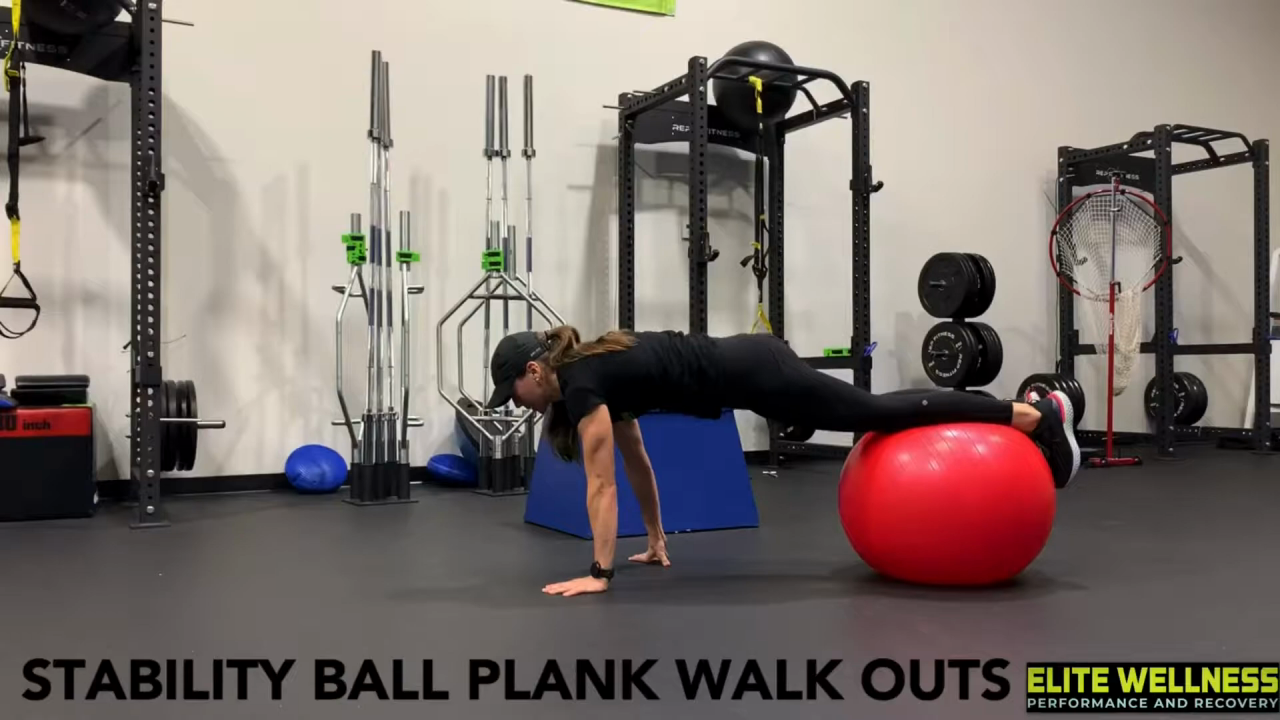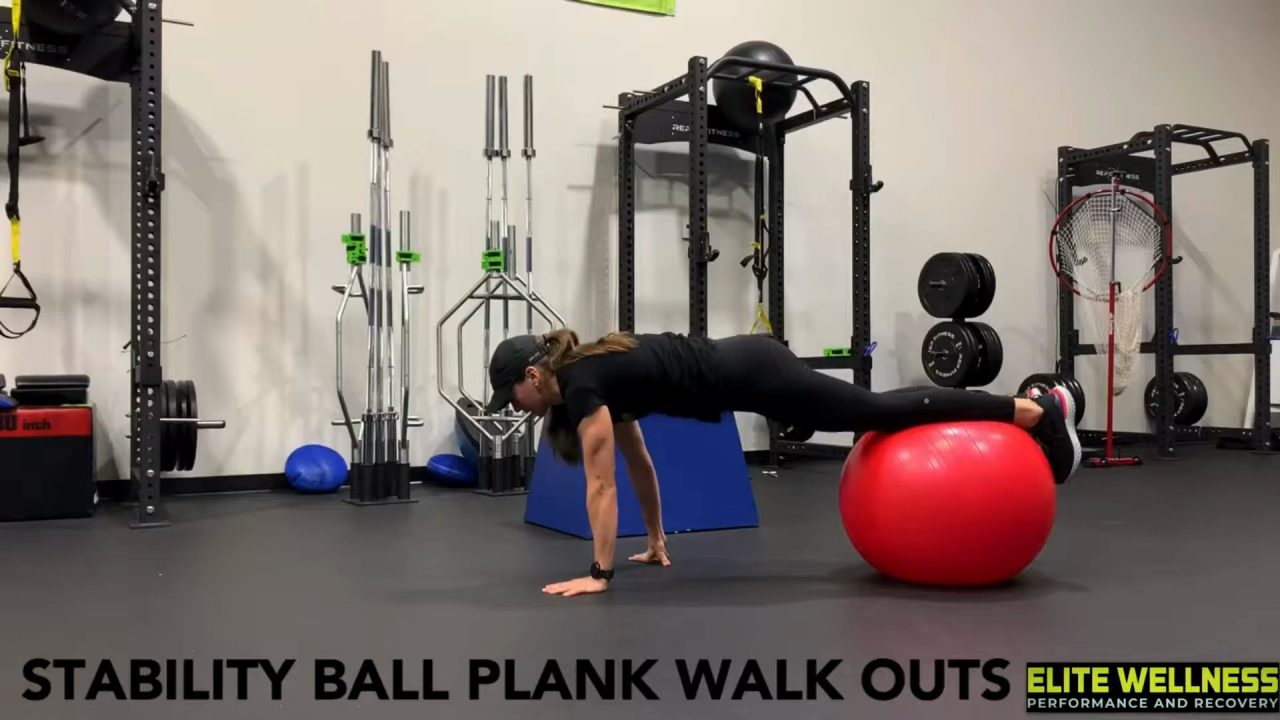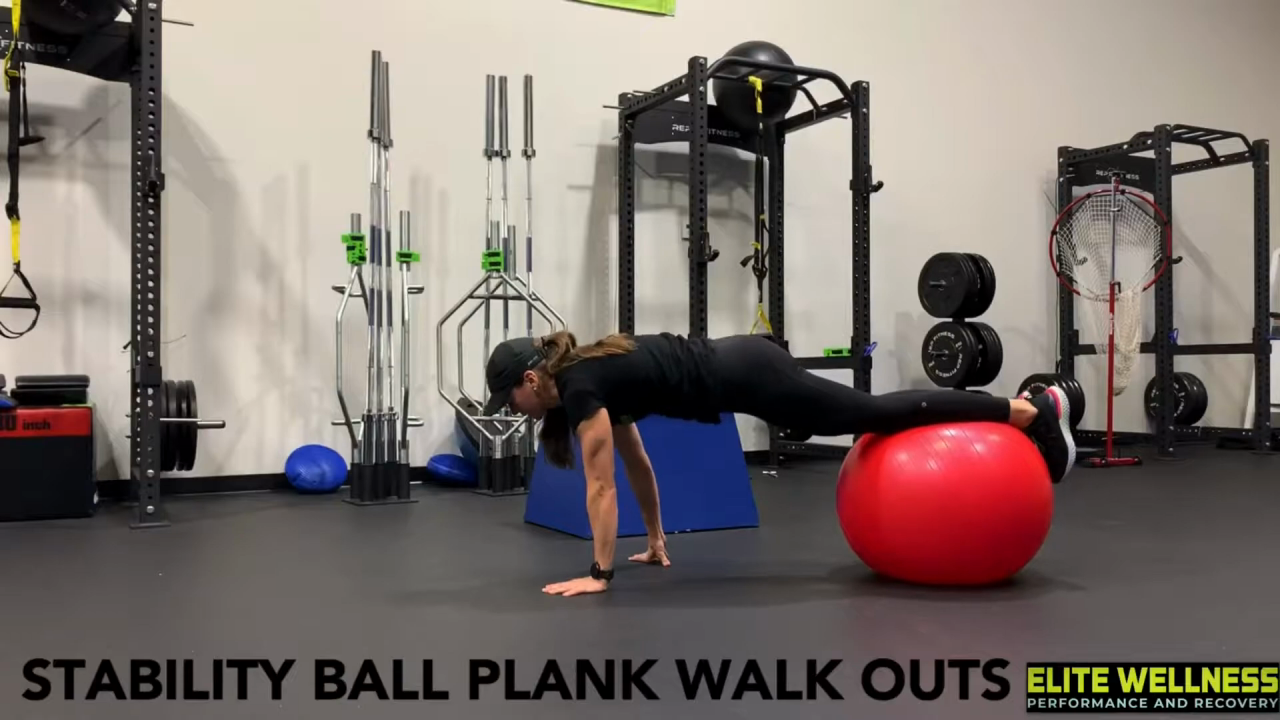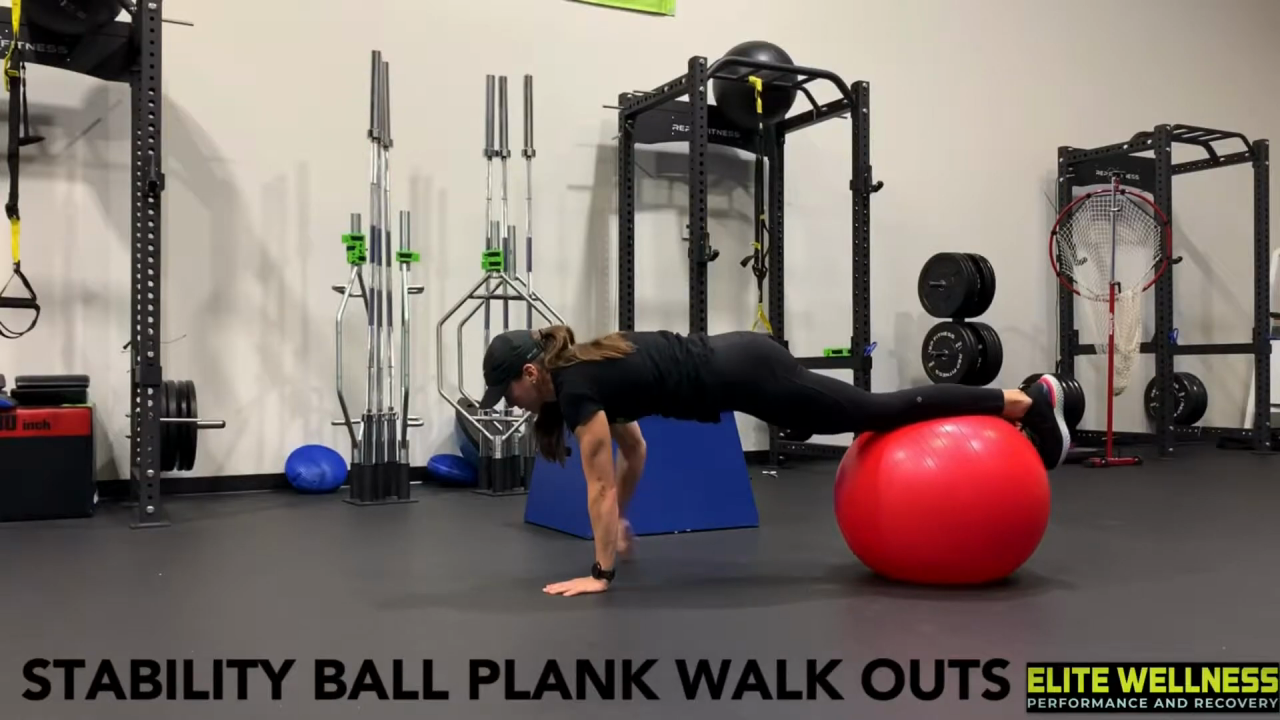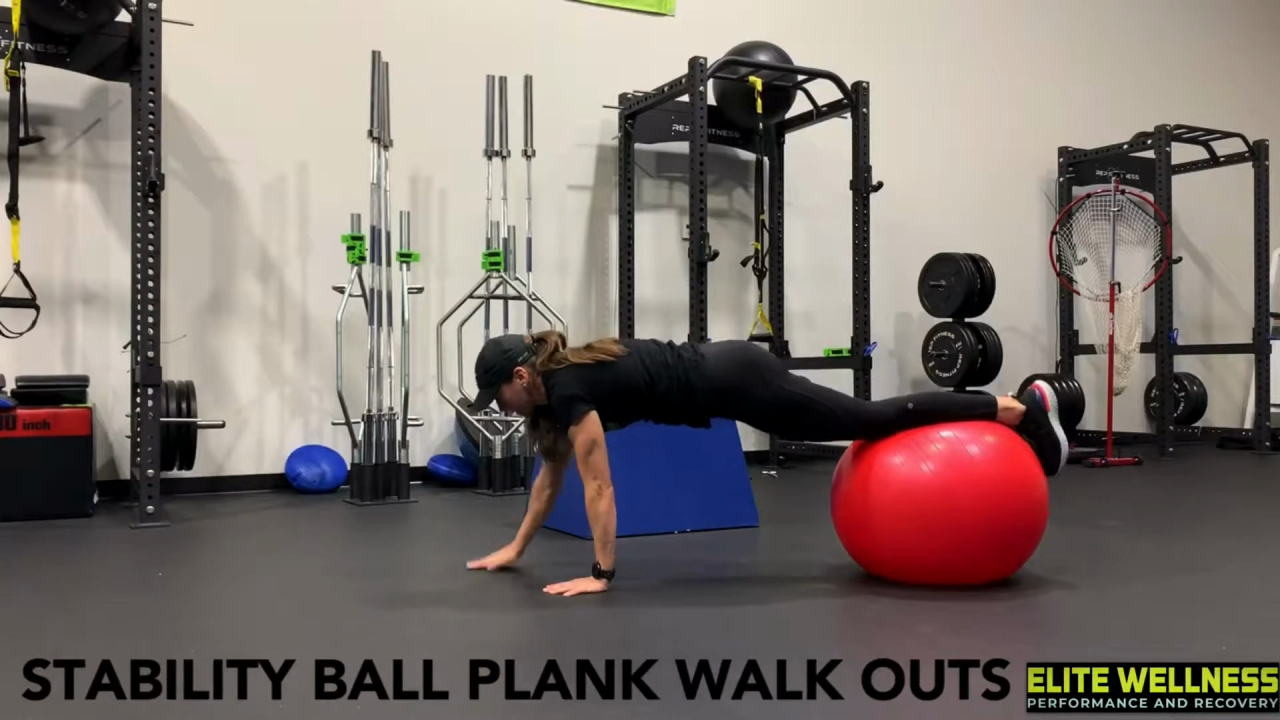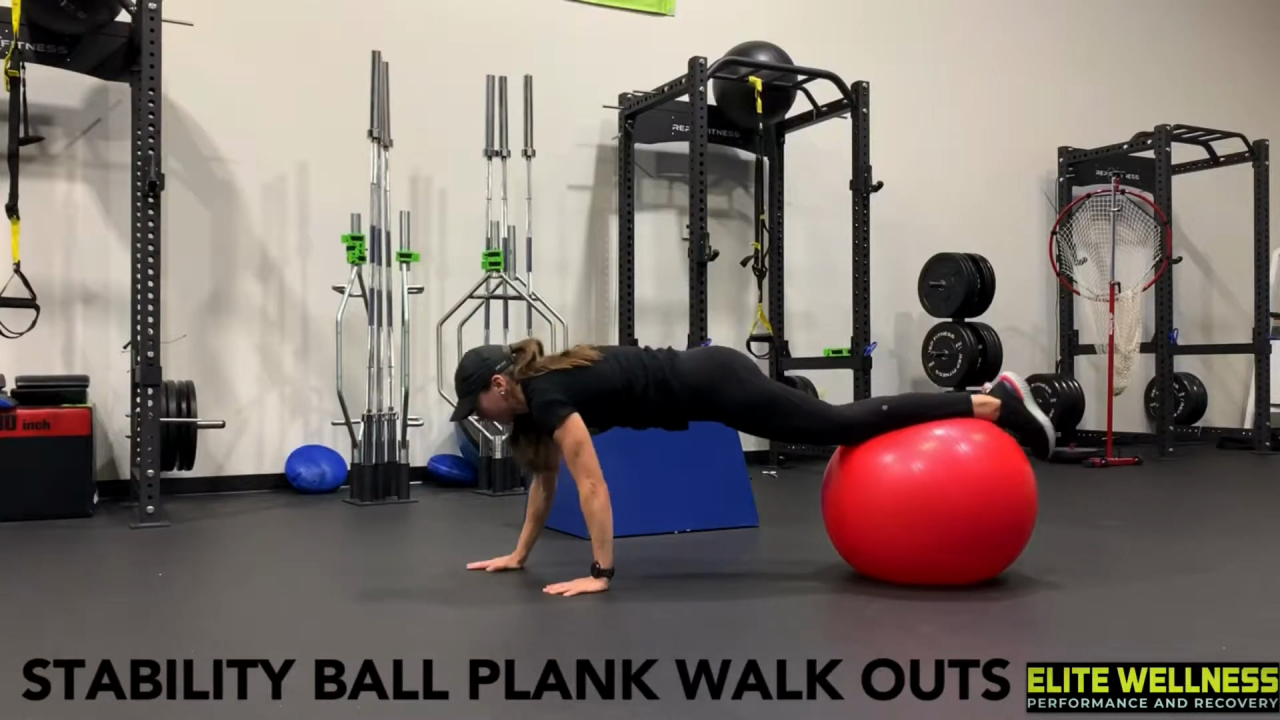
dt=0.2s
person 1, frame 1
left shoulder: (581, 383)
right shoulder: (596, 373)
left elbow: (601, 484)
right elbow: (638, 462)
left wrist: (599, 572)
right wrist: (656, 540)
left hip: (748, 373)
right hip: (745, 365)
left knee: (882, 414)
right knee: (878, 411)
left ankle: (1037, 418)
right ankle: (1026, 409)
person 1, frame 2
left shoulder: (580, 384)
right shoulder: (596, 376)
left elbow: (601, 485)
right elbow: (639, 463)
left wrist: (599, 572)
right wrist: (657, 539)
left hip: (749, 376)
right hip: (743, 364)
left knee: (884, 412)
right knee: (880, 412)
left ankle: (1038, 413)
right ankle: (1025, 407)
person 1, frame 3
left shoulder: (578, 387)
right shoulder: (593, 377)
left elbow: (601, 487)
right elbow: (638, 463)
left wrist: (599, 573)
right wrist: (656, 538)
left hip: (746, 378)
right hip: (740, 362)
left knee: (882, 415)
right knee: (877, 412)
left ankle: (1032, 413)
right ankle: (1021, 407)
person 1, frame 4
left shoulder: (575, 389)
right shoulder: (582, 372)
left elbow: (600, 487)
right elbow: (635, 450)
left wrist: (600, 573)
right wrist: (620, 523)
left hip: (744, 377)
right hip: (737, 357)
left knee: (880, 411)
right knee: (876, 411)
left ankle: (1028, 401)
right ankle: (1016, 402)
person 1, frame 5
left shoulder: (566, 390)
right shoulder: (565, 376)
left elbow: (597, 488)
right elbow: (552, 472)
left wrist: (601, 573)
right wrist: (514, 546)
left hip: (735, 383)
right hip: (727, 366)
left knee: (873, 420)
right knee: (868, 420)
left ankle: (1021, 409)
right ankle: (1014, 406)
person 1, frame 6
left shoulder: (546, 396)
right shoulder: (543, 389)
left elbow: (592, 487)
right elbow: (543, 479)
left wrist: (600, 573)
right wrist: (518, 555)
left hip: (710, 384)
right hip: (706, 374)
left knee: (850, 425)
right knee: (844, 422)
left ankle: (999, 403)
right ankle: (979, 398)
